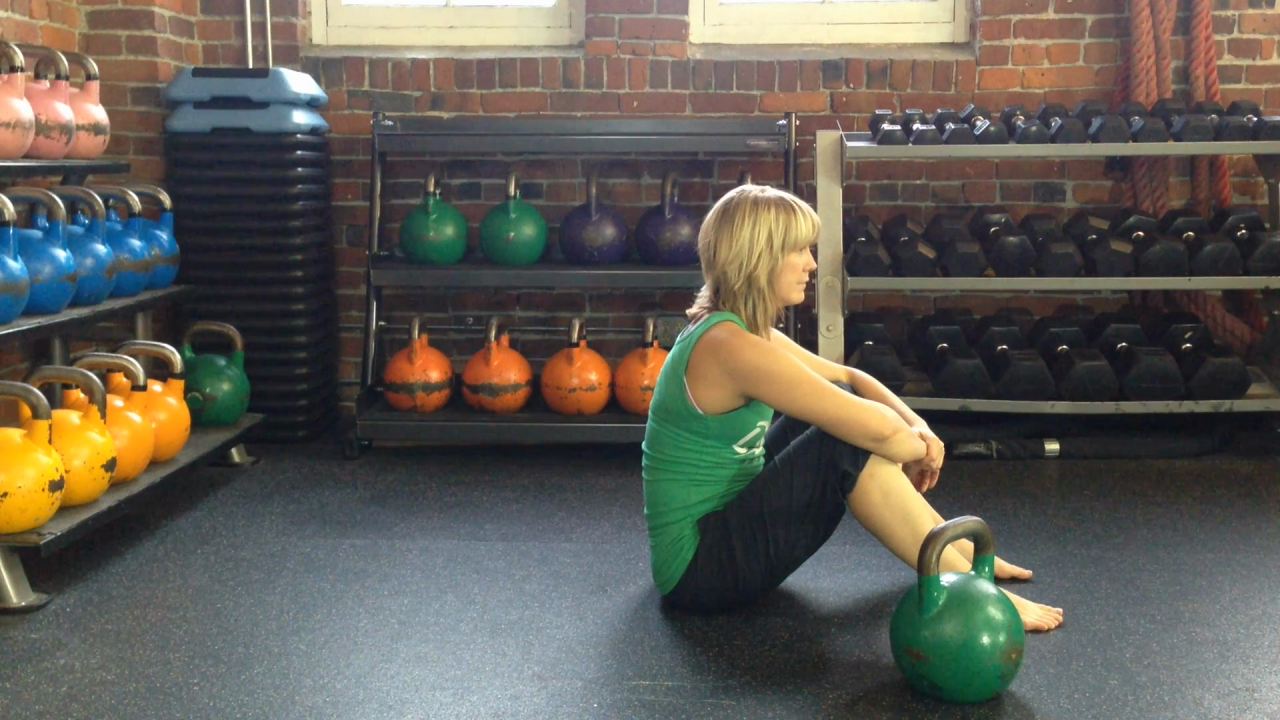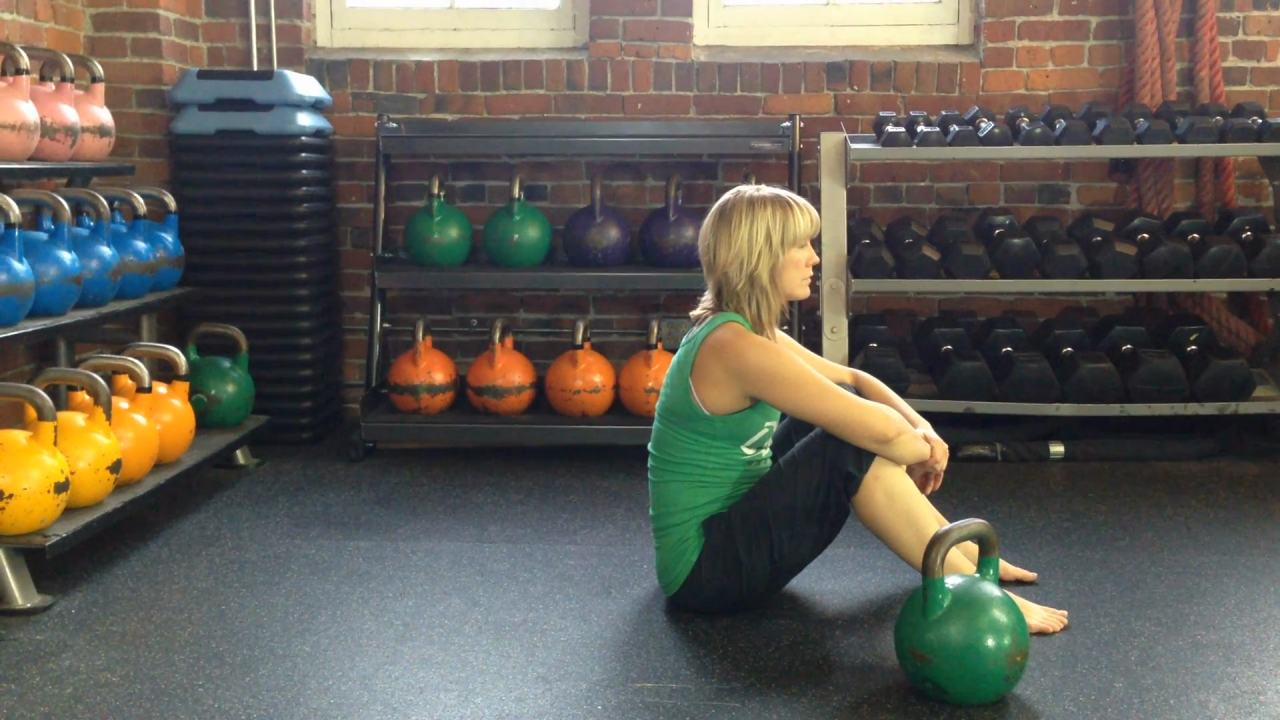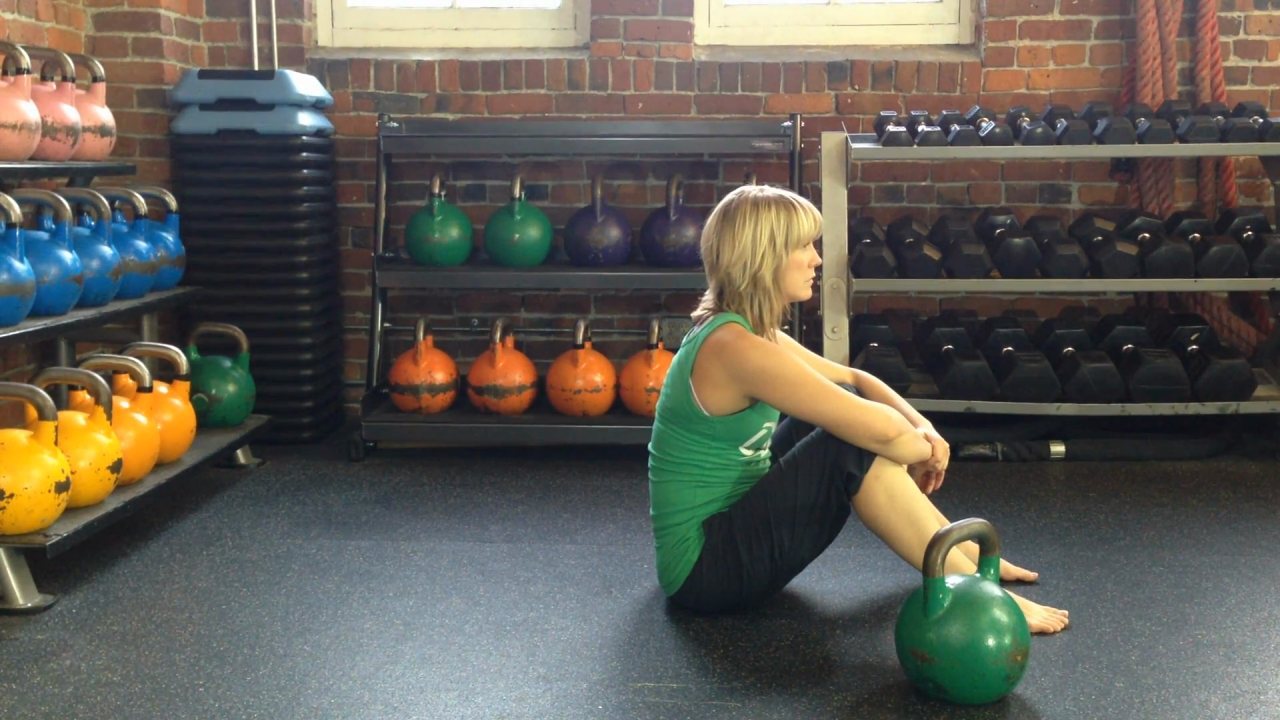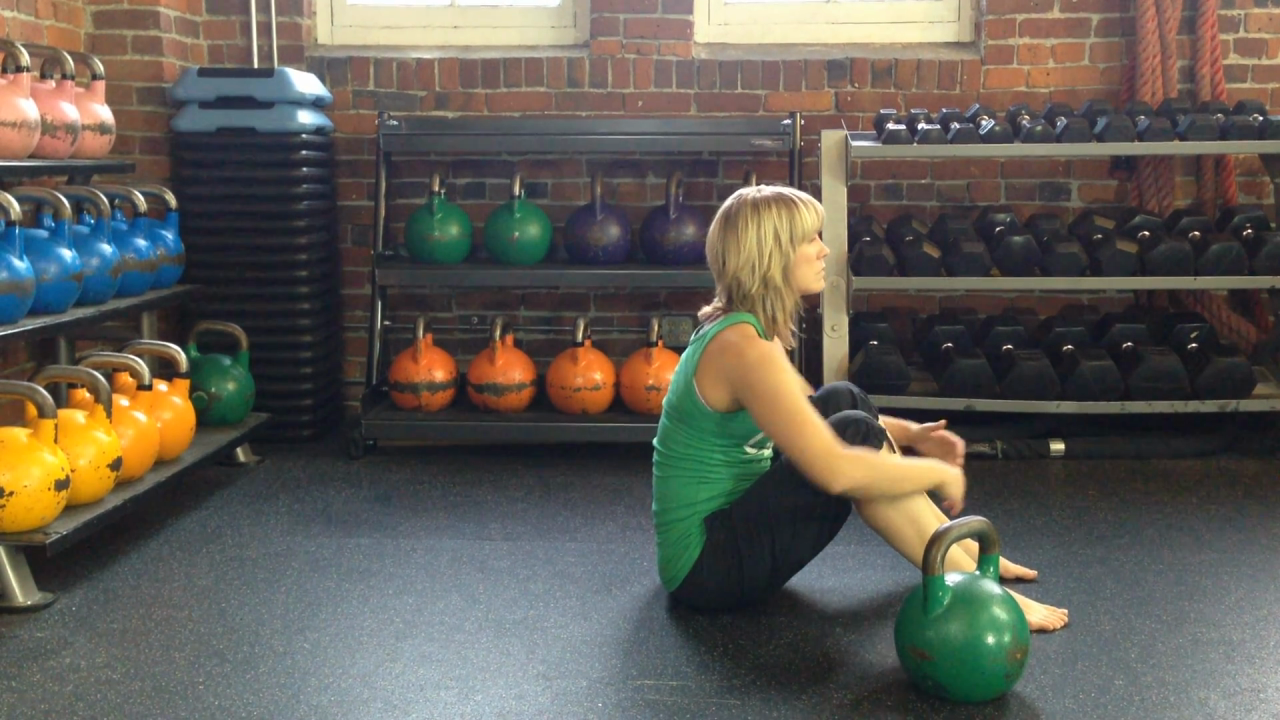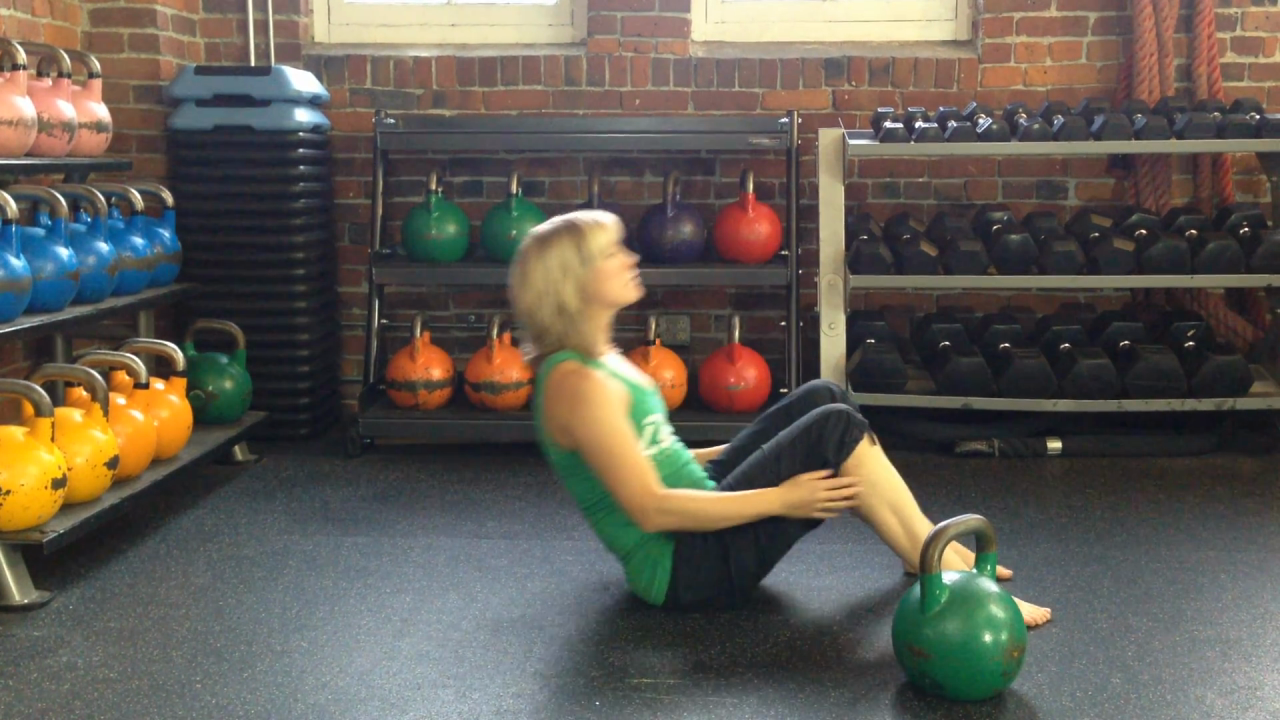
dt=1s
person 1, frame 1
left shoulder: (735, 329)
right shoulder: (732, 346)
left elbow: (849, 377)
right elbow: (875, 428)
left wrist: (916, 427)
right wrist: (918, 448)
left hip: (720, 525)
right hip: (699, 563)
left knee: (841, 404)
right knee: (852, 448)
left ankle: (958, 548)
person 1, frame 2
left shoulder: (739, 329)
right shoulder: (737, 346)
left elbow: (852, 378)
right elbow: (878, 429)
left wrist: (921, 428)
right wrist: (922, 450)
left hip: (727, 527)
right hip: (704, 565)
left knee: (847, 404)
right knee: (857, 449)
left ankle: (965, 552)
person 1, frame 3
left shoulder: (739, 330)
right shoulder: (738, 347)
left elbow: (852, 378)
right elbow: (878, 429)
left wrist: (922, 428)
right wrist: (923, 449)
left hip: (728, 526)
right hip: (706, 564)
left knee: (846, 403)
right knee: (857, 448)
left ankle: (962, 550)
person 1, frame 4
left shoulder: (742, 328)
right shoulder: (744, 348)
left elbow: (817, 416)
right elbow: (836, 473)
left wrist: (908, 434)
right wrist: (937, 473)
left hip: (728, 522)
right hip: (707, 562)
left knee: (843, 401)
right knee: (853, 438)
left ankle: (962, 549)
person 1, frame 5
left shoulder: (594, 359)
right shoulder: (577, 383)
right elbow: (652, 510)
left wrist: (739, 451)
right wrist: (781, 499)
left hip: (690, 527)
right hip: (679, 567)
left knee: (822, 398)
right knee: (836, 429)
